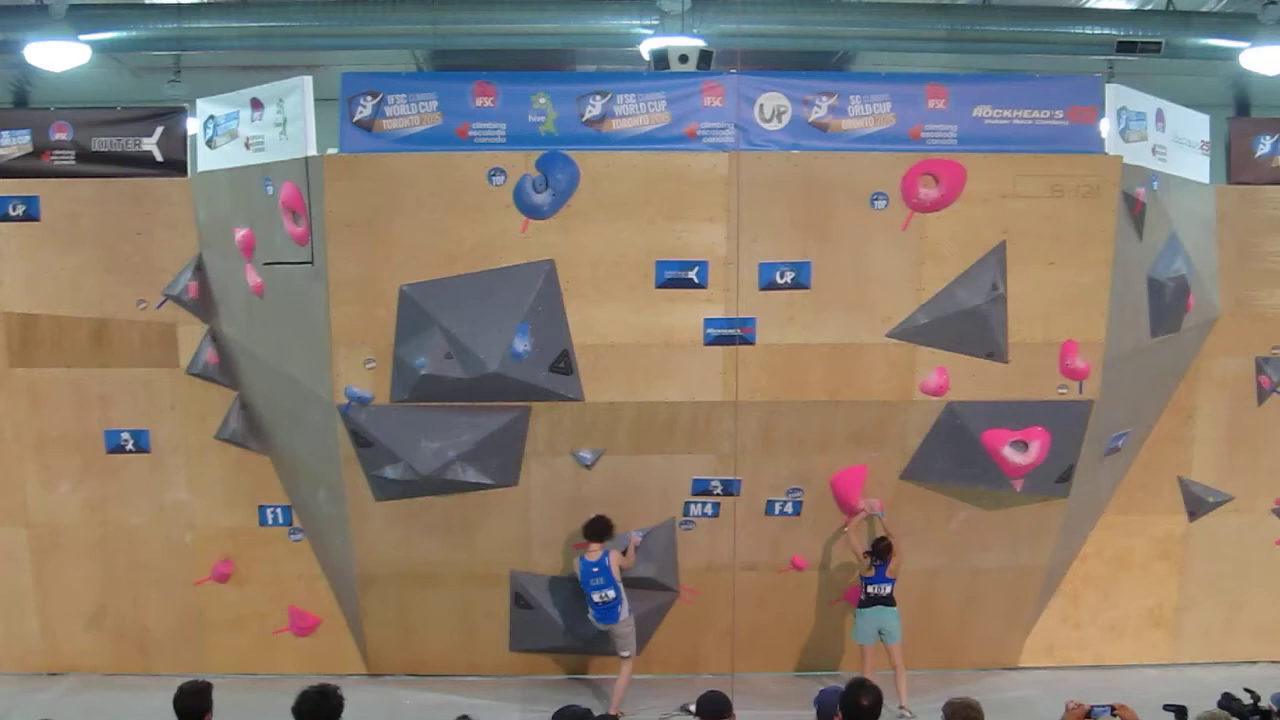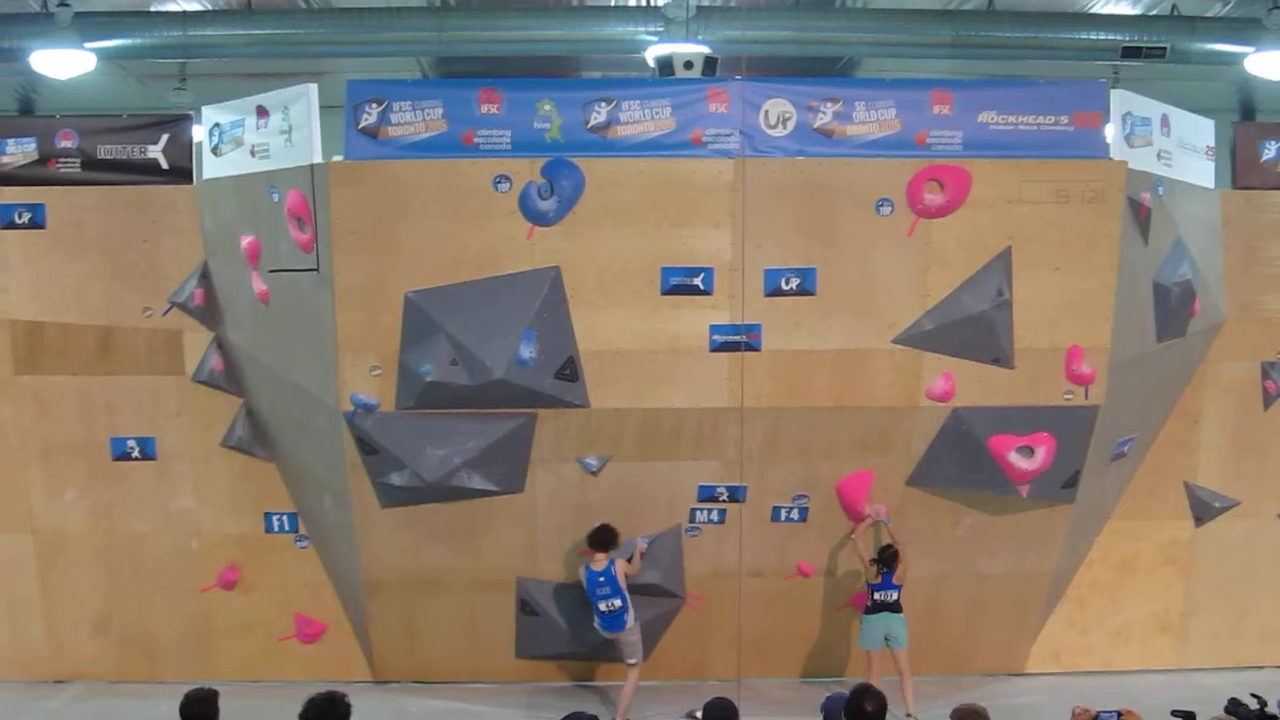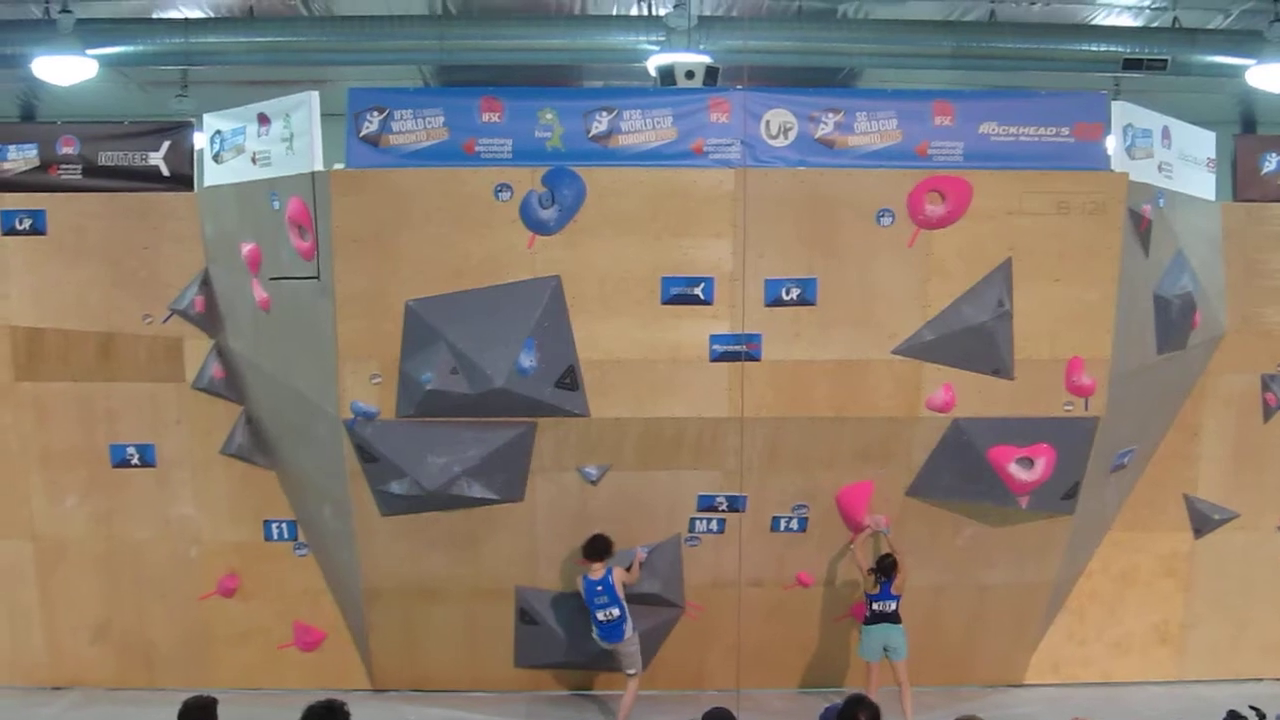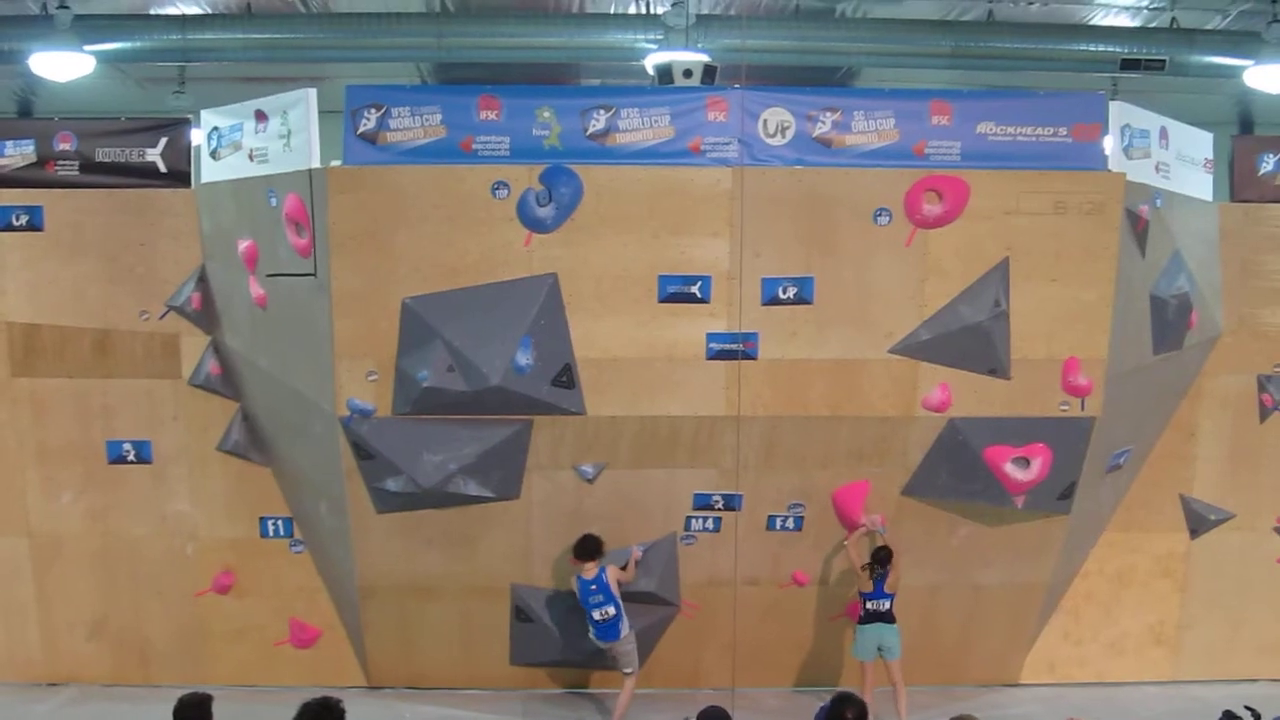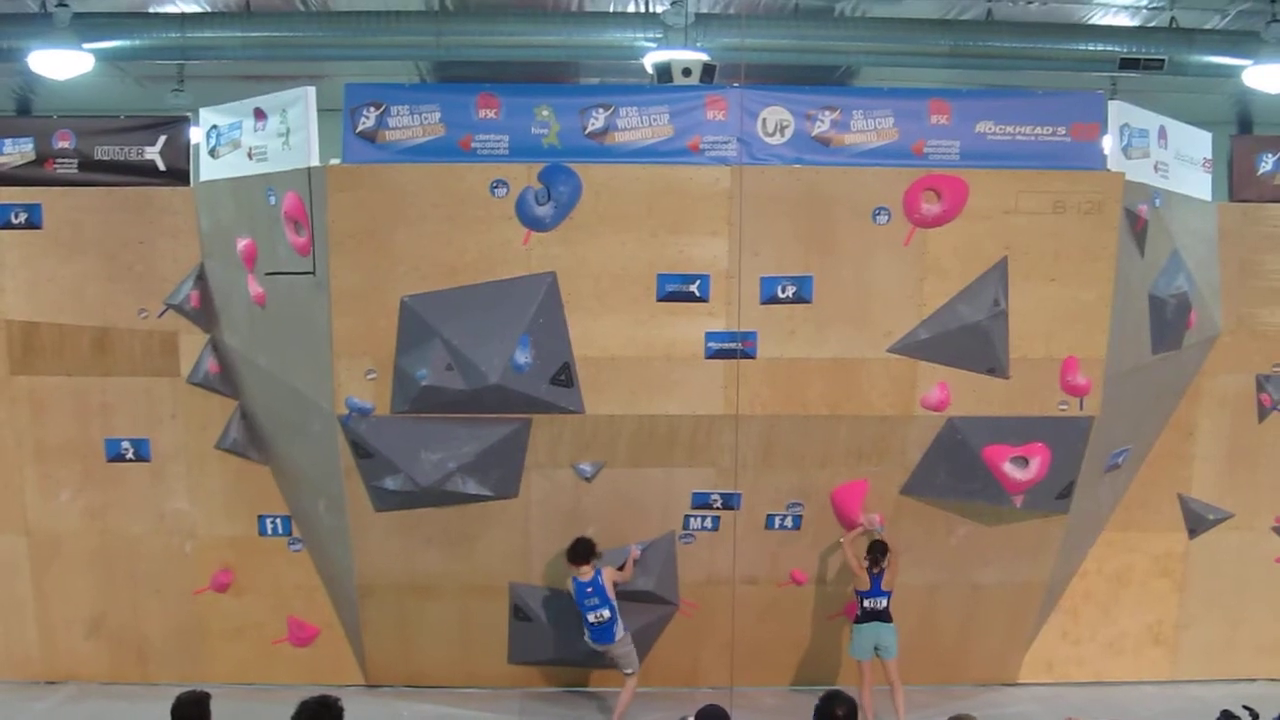
dt=0.2s
person 1, frame 1
left shoulder: (865, 561)
right shoulder: (894, 564)
left elbow: (850, 530)
right elbow: (892, 539)
left wrist: (865, 513)
right wrist: (880, 518)
left hip: (866, 614)
right hip: (889, 613)
left knee: (867, 665)
right knee: (897, 664)
person 1, frame 2
left shoulder: (872, 569)
right shoulder: (901, 571)
left elbow: (856, 537)
right elbow: (898, 546)
left wrist: (871, 520)
right wrist: (886, 524)
left hip: (873, 621)
right hip: (895, 620)
left knee: (874, 671)
right knee: (904, 670)
person 1, frame 3
left shoulder: (870, 578)
right shoulder: (899, 581)
left elbow: (856, 547)
right elbow: (897, 556)
left wrist: (871, 530)
right wrist: (885, 534)
left hip: (872, 631)
right hip: (895, 630)
left knee: (872, 681)
right knee: (903, 680)
person 1, frame 4
left shoulder: (864, 576)
right shoulder: (893, 577)
left elbow: (850, 545)
right elbow: (893, 556)
left wrist: (866, 528)
right wrist: (880, 533)
left hip: (866, 630)
right hip: (889, 630)
left knee: (867, 681)
right knee: (897, 681)
person 1, frame 5
left shoulder: (860, 573)
right shoulder: (890, 574)
left elbow: (846, 543)
right elbow: (893, 553)
left wrist: (864, 528)
right wrist: (878, 532)
left hip: (863, 629)
right hip: (886, 629)
left knee: (866, 680)
right knee: (894, 679)
person 2, frame 1
left shoulder: (578, 563)
right shoulder: (612, 556)
right elbow: (628, 563)
right wrist: (632, 544)
left hip: (598, 621)
right hip: (621, 619)
right knee: (626, 664)
right ankle: (613, 712)
person 2, frame 2
left shoulder: (583, 572)
right shoulder: (618, 565)
right elbow: (634, 570)
right wrist: (638, 551)
left hip: (604, 628)
right hip: (626, 627)
right knee: (633, 670)
person 2, frame 3
left shoulder: (581, 582)
right shoulder: (615, 573)
right elbow: (632, 579)
right wrist: (637, 560)
left hip: (602, 639)
right hip: (625, 637)
right knee: (633, 680)
person 2, frame 4
left shoulder: (576, 582)
right shoulder: (610, 571)
right elbow: (628, 577)
right wrist: (633, 558)
left hip: (599, 639)
right hip: (621, 636)
right knee: (630, 679)
person 2, frame 5
left shoulder: (572, 583)
right shoulder: (606, 573)
right elbow: (625, 576)
right wrist: (631, 557)
left hip: (594, 640)
right hip: (617, 639)
right knee: (632, 678)
